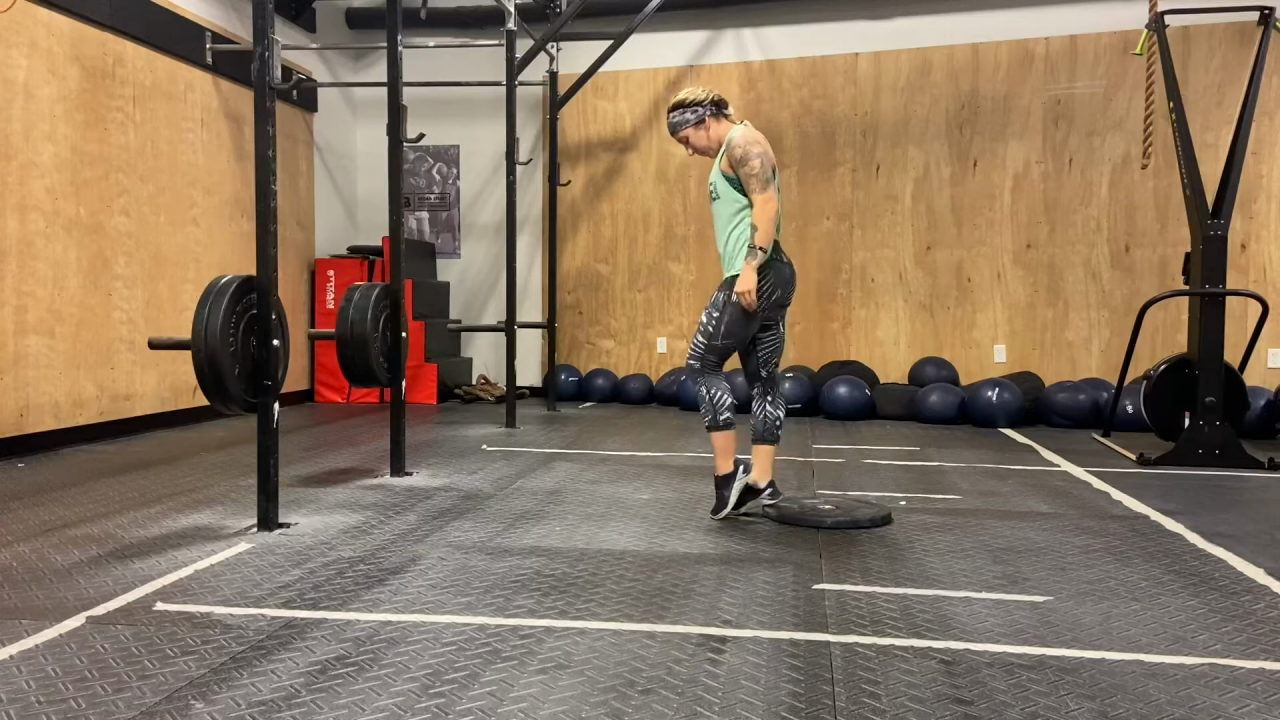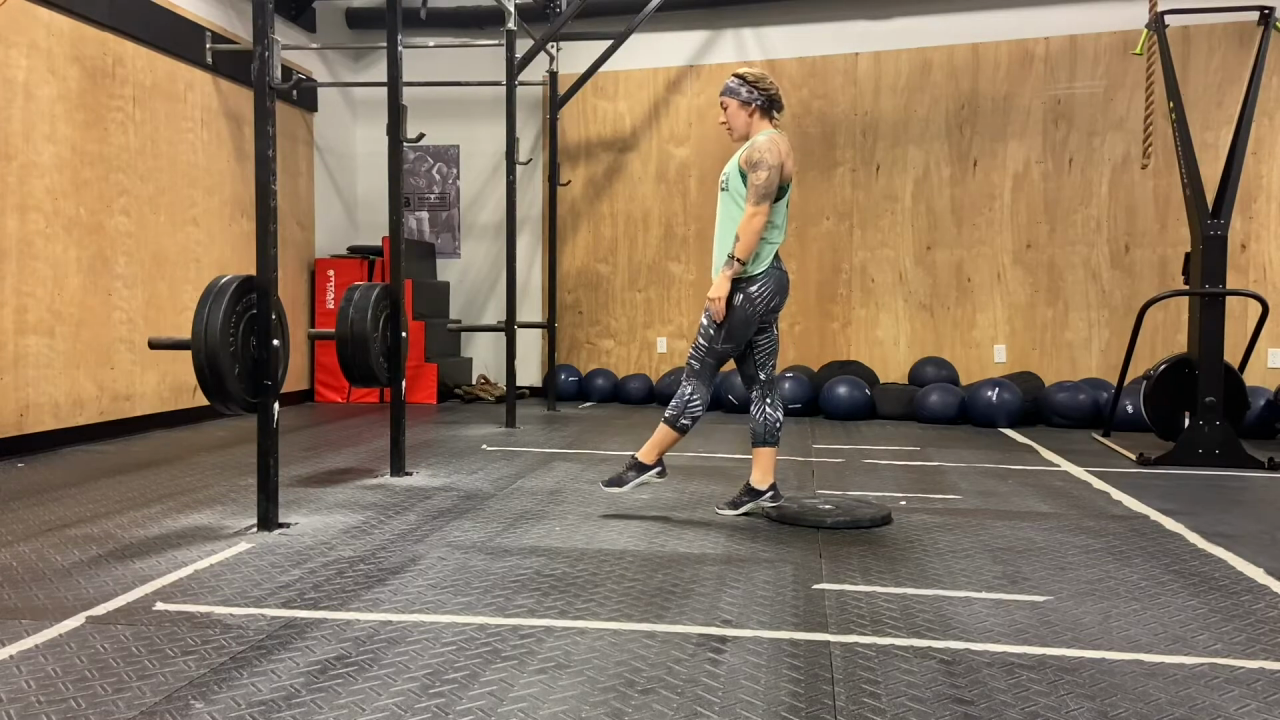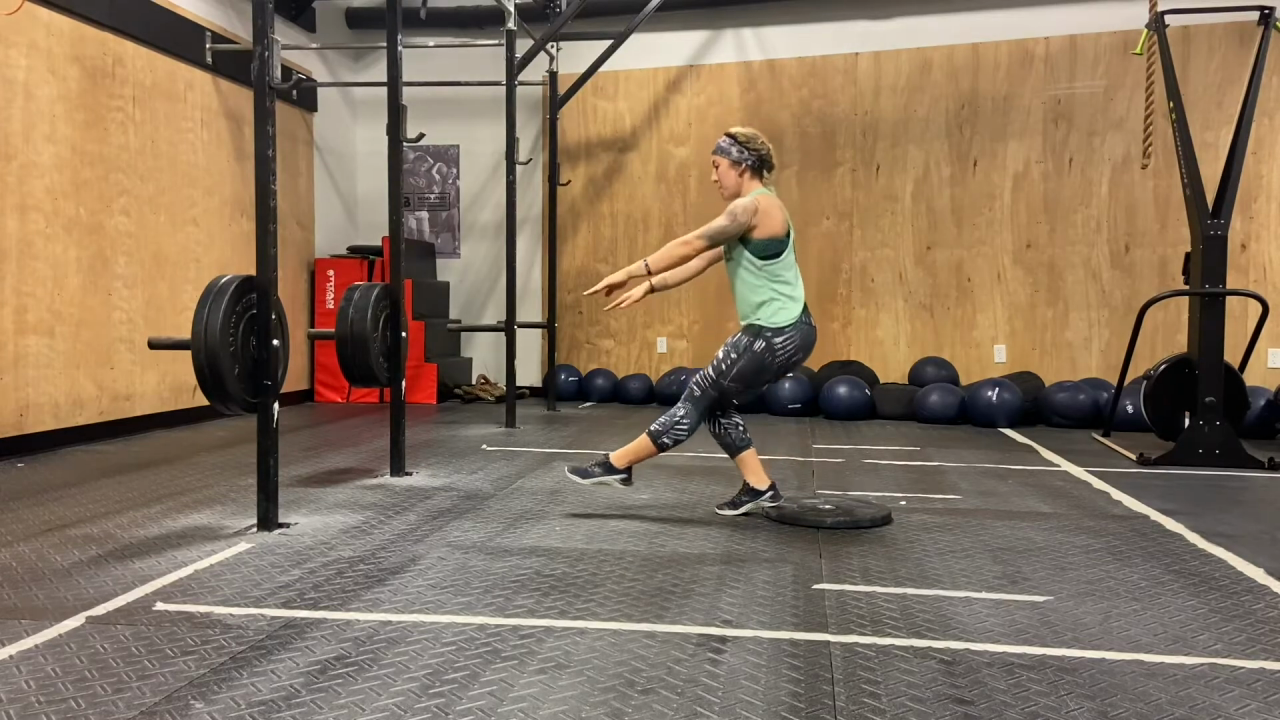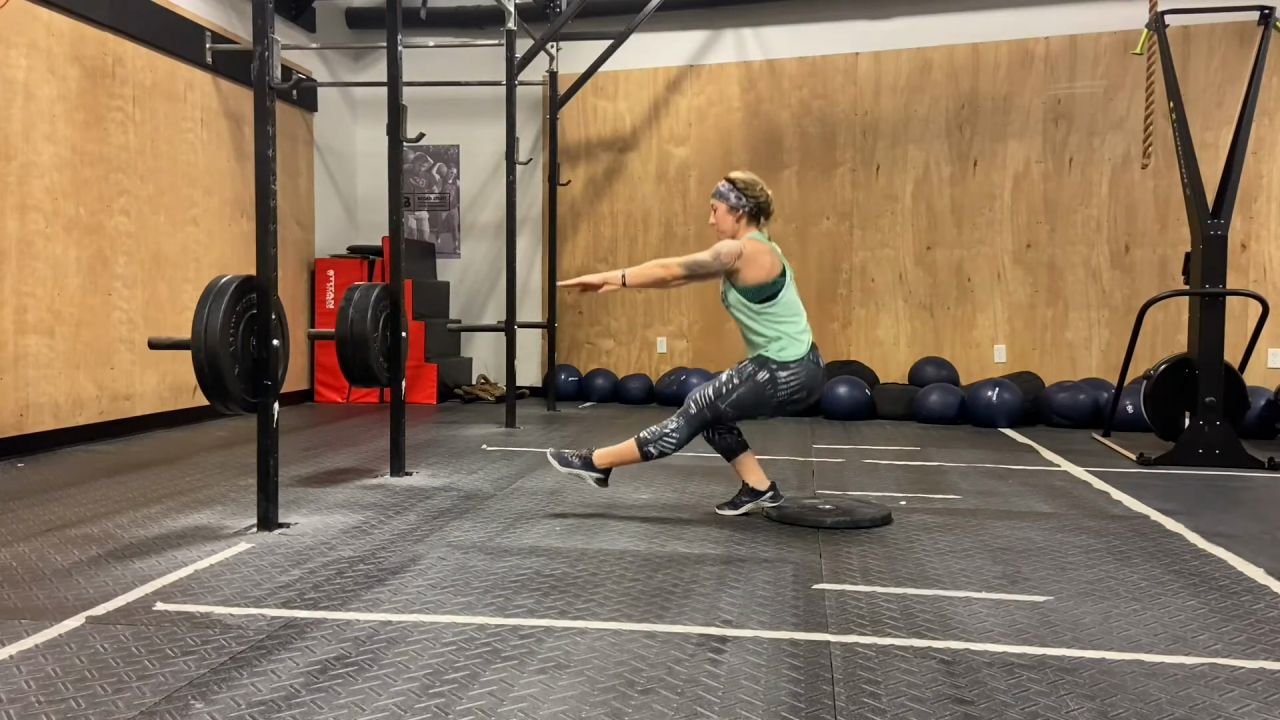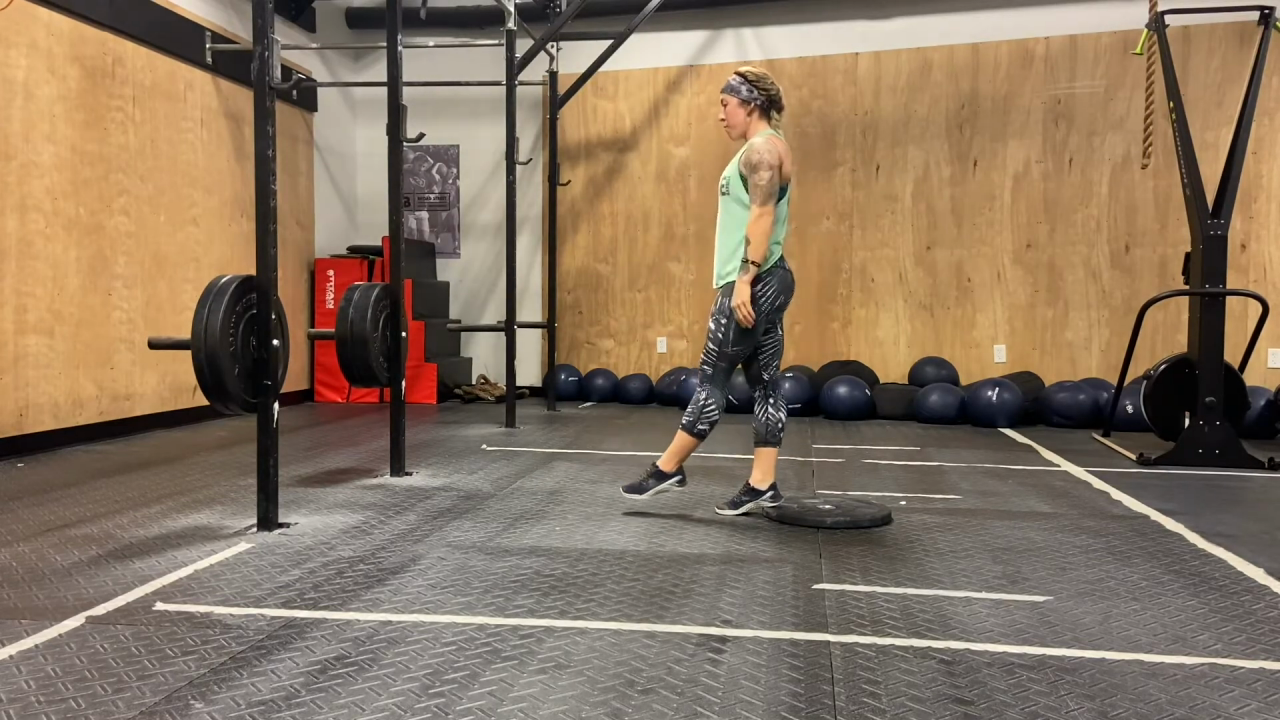
dt=1s
person 1, frame 1
left shoulder: (742, 141)
right shoulder: (733, 151)
left elbow: (767, 204)
left wrist: (749, 267)
left hip: (756, 277)
right hip: (766, 278)
left knee: (702, 363)
right knee: (762, 379)
left ankle: (728, 469)
right ankle: (762, 482)
person 1, frame 2
left shoulder: (766, 146)
right shoulder: (760, 149)
left elbow: (756, 216)
left wrist: (725, 276)
left hip: (749, 283)
right hip: (760, 282)
left knee: (700, 371)
right knee: (760, 382)
left ankle: (648, 460)
right ankle: (763, 485)
person 1, frame 3
left shoulder: (753, 206)
right shoulder: (753, 209)
left elbow: (690, 245)
right elbow: (702, 259)
left wrist: (629, 272)
right wrist: (648, 286)
left hip: (776, 335)
right hip: (777, 331)
left knee: (698, 398)
right knee: (713, 401)
left ankle: (617, 464)
right ankle: (760, 487)
person 1, frame 4
left shoulder: (741, 251)
right shoulder: (753, 251)
left elbow: (671, 269)
right elbow: (684, 275)
left wrist: (610, 277)
right wrist: (619, 280)
left hip: (788, 374)
right hip: (791, 368)
left knee: (692, 415)
right knee: (703, 407)
left ankle: (596, 463)
right ankle: (759, 487)
person 1, frame 5
left shoulder: (762, 147)
right shoulder: (762, 148)
left elbow: (763, 217)
left wrist: (745, 281)
left hip: (752, 283)
right hip: (765, 281)
left knee: (711, 380)
right knee: (764, 382)
left ankle: (668, 469)
right ankle: (762, 485)
